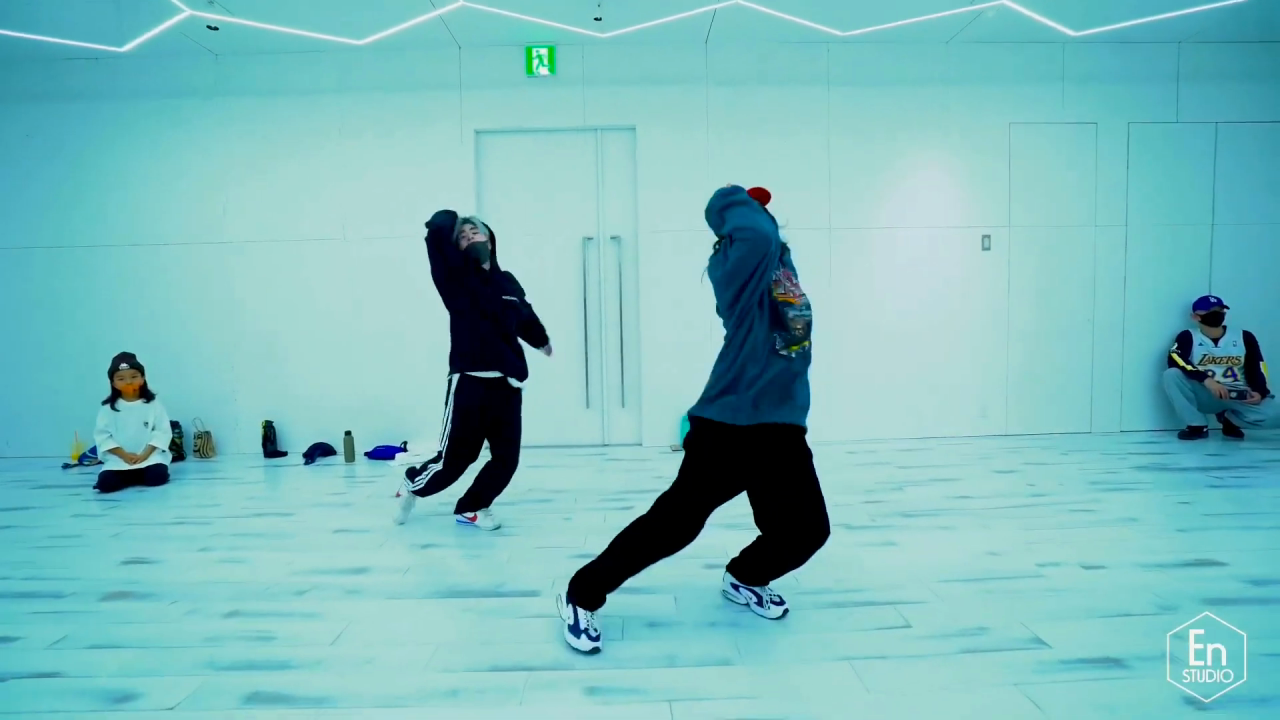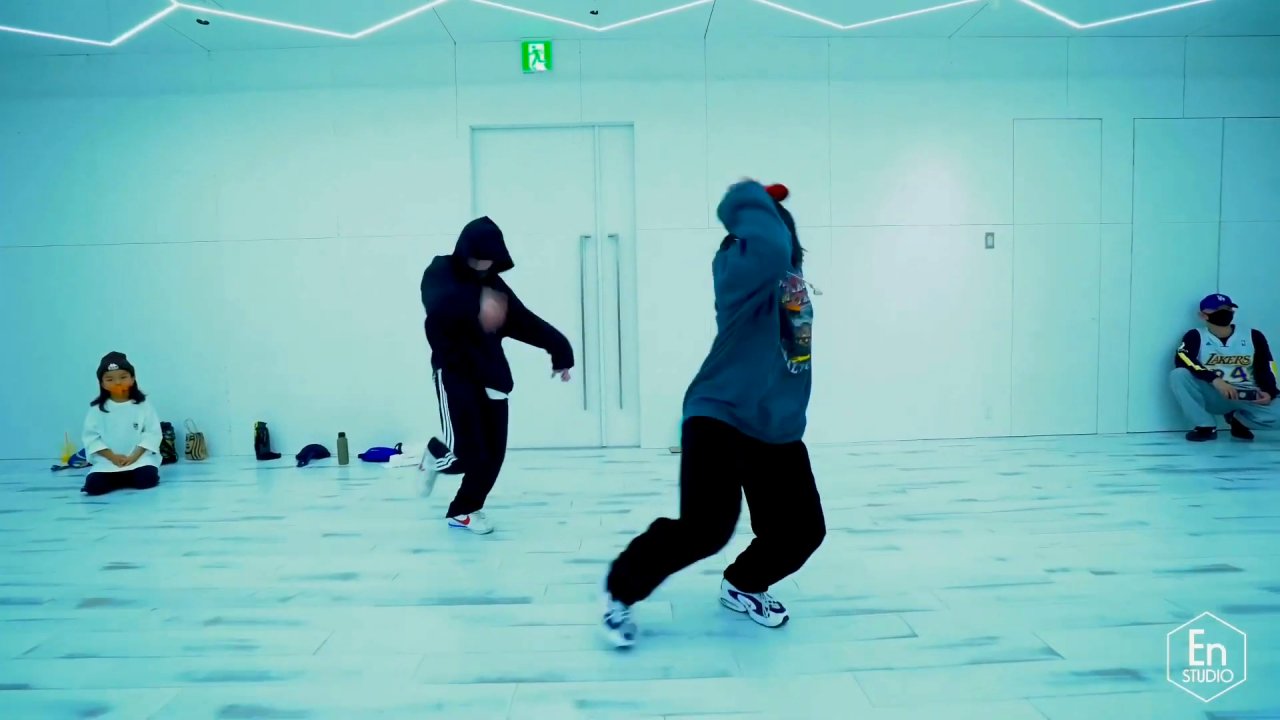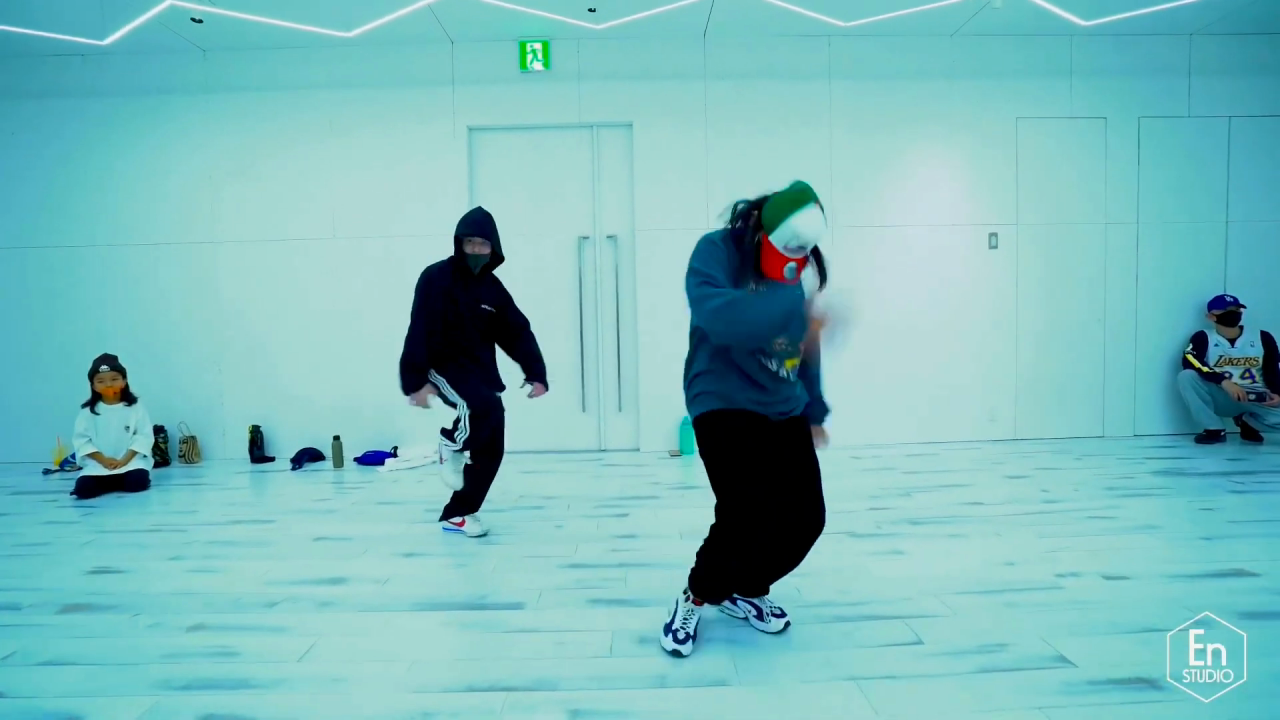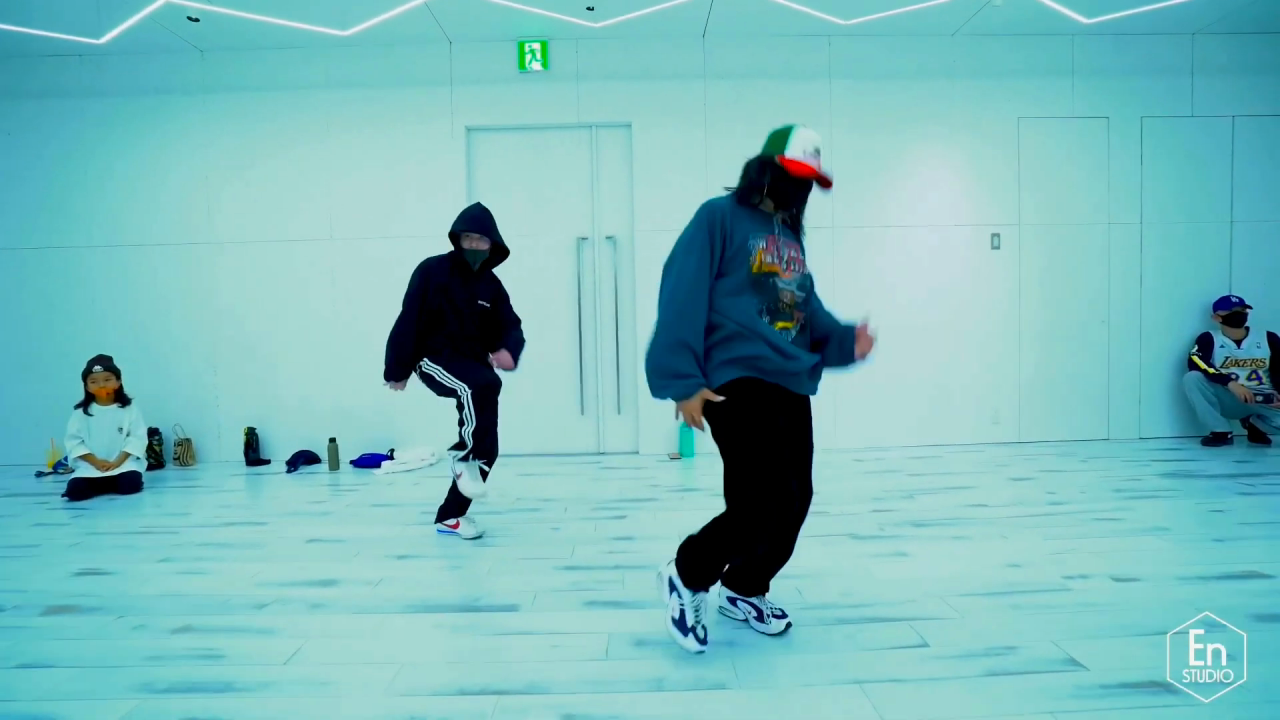
dt=0.1s
person 1, frame 1
left shoulder: (776, 259)
right shoulder: (739, 258)
right elbow: (758, 235)
right wrist: (735, 202)
left hip: (783, 423)
right hip: (733, 415)
left knee: (807, 528)
right knee: (676, 519)
left ankle: (746, 579)
right ankle: (582, 598)
person 1, frame 2
left shoulder: (781, 266)
right shoulder: (741, 256)
right elbow: (774, 241)
right wrist: (753, 199)
left hip: (778, 426)
right hip: (720, 415)
left knee: (799, 531)
right knee: (705, 526)
left ankle: (744, 585)
right ankle: (623, 588)
person 1, frame 3
left shoulder: (789, 269)
right shoulder: (717, 252)
right elbow: (719, 313)
left wrist: (813, 410)
right wrist: (790, 314)
left hip: (786, 413)
right hip: (726, 407)
left knee: (803, 521)
right knee: (748, 522)
left ankle: (743, 591)
right ankle: (698, 596)
person 1, frame 4
left shoulder: (793, 239)
right shoulder: (720, 218)
left elbow: (810, 320)
right elbow: (684, 298)
left wrist: (845, 343)
right wrist: (681, 380)
left hip: (791, 384)
right hip: (735, 380)
left knee: (785, 504)
right knee: (772, 498)
left ankle: (744, 589)
right ankle: (687, 576)
person 2, frame 1
left shoulder: (507, 282)
right shoulder: (454, 272)
left elbow: (525, 318)
right elbow: (438, 232)
left wrist: (541, 340)
right wrist: (452, 226)
left hip: (508, 380)
right hip: (470, 376)
left knee: (506, 457)
right knee: (454, 456)
left ankle: (471, 507)
right ankle: (412, 487)
person 2, frame 2
left shoulder: (497, 286)
right shoulder: (441, 272)
left elbow: (526, 323)
right elbow: (440, 299)
left wrist: (561, 351)
right wrist: (477, 304)
left hip: (490, 377)
right hip: (454, 371)
left knee: (492, 455)
right knee: (461, 455)
left ankle: (463, 510)
right ankle: (436, 456)
person 2, frame 3
left shoulder: (492, 287)
right shoulder: (438, 278)
left elbow: (517, 332)
right elbow: (420, 333)
left wrist: (536, 372)
right wrist: (414, 383)
left hip: (481, 376)
right hip: (444, 369)
left knee: (489, 452)
right knee: (484, 408)
left ankle: (458, 514)
right ankle: (452, 445)
person 2, frame 4
left shoulder: (491, 284)
right shoulder: (433, 271)
left elbow: (510, 328)
right elbow: (409, 322)
left wrist: (509, 350)
right wrist: (397, 369)
left hip: (475, 366)
right hip: (436, 360)
left knee: (485, 448)
right knee: (484, 387)
left ankle: (451, 516)
right ankle: (466, 458)
